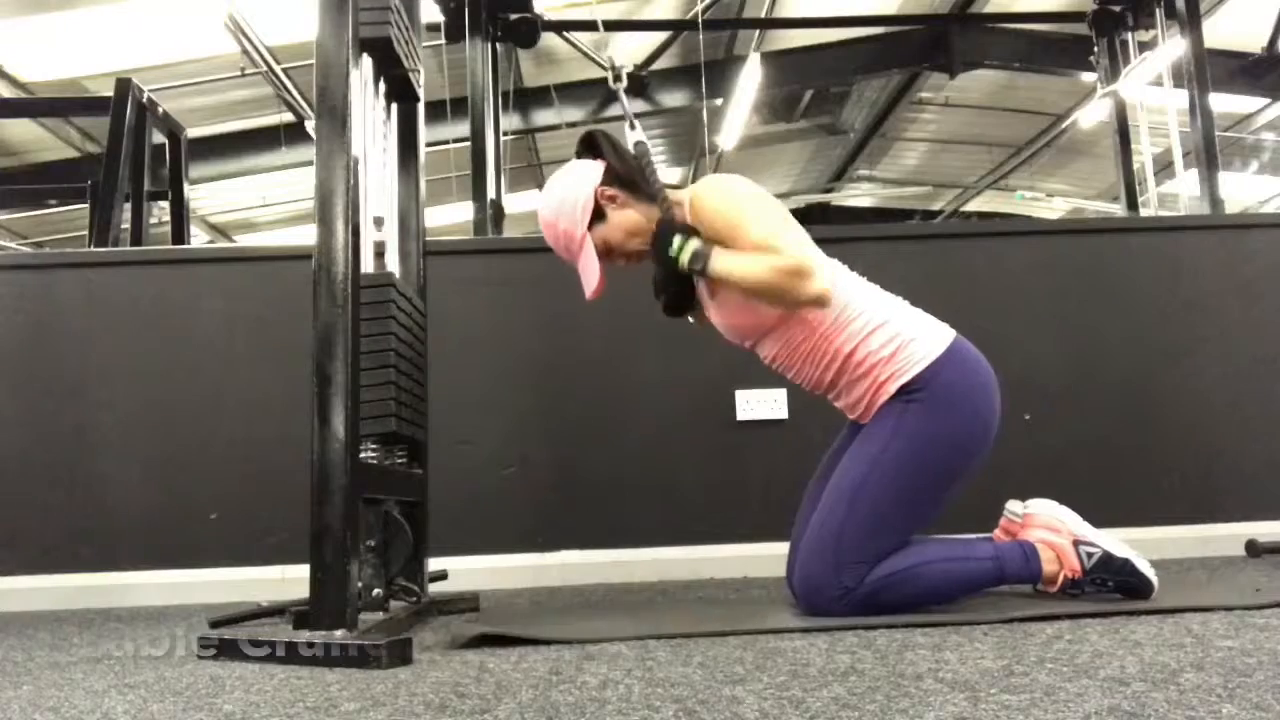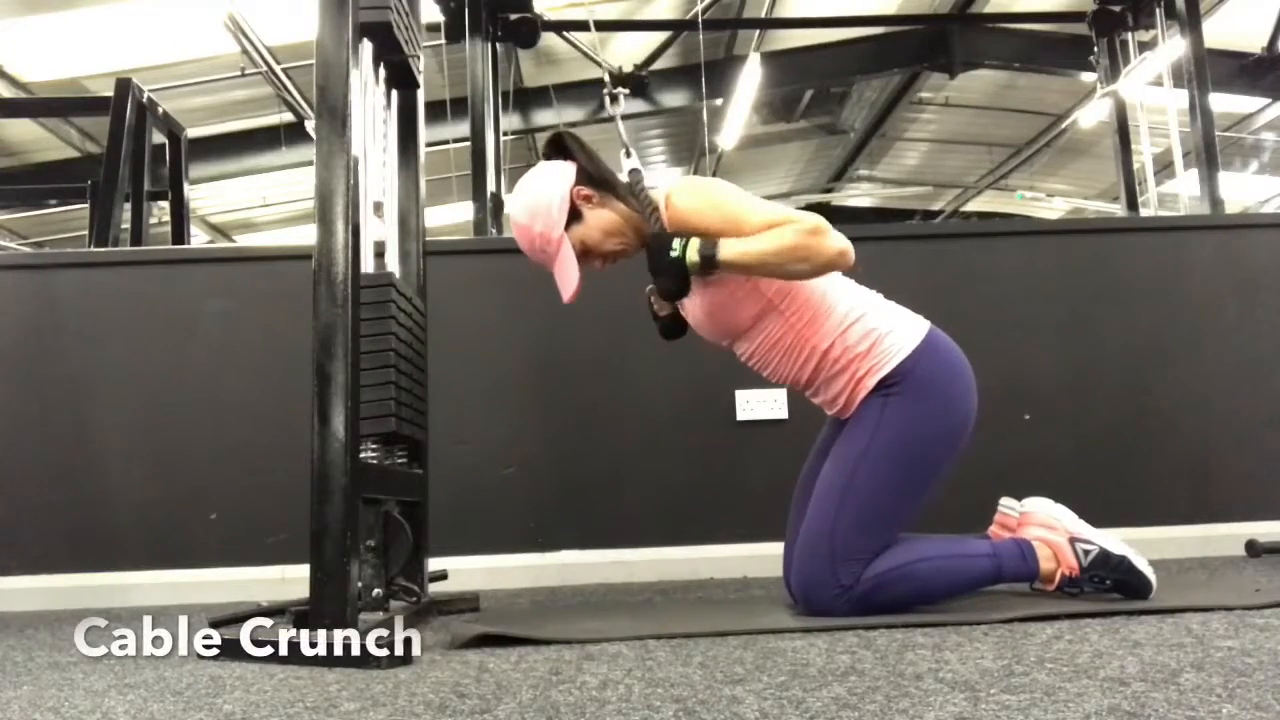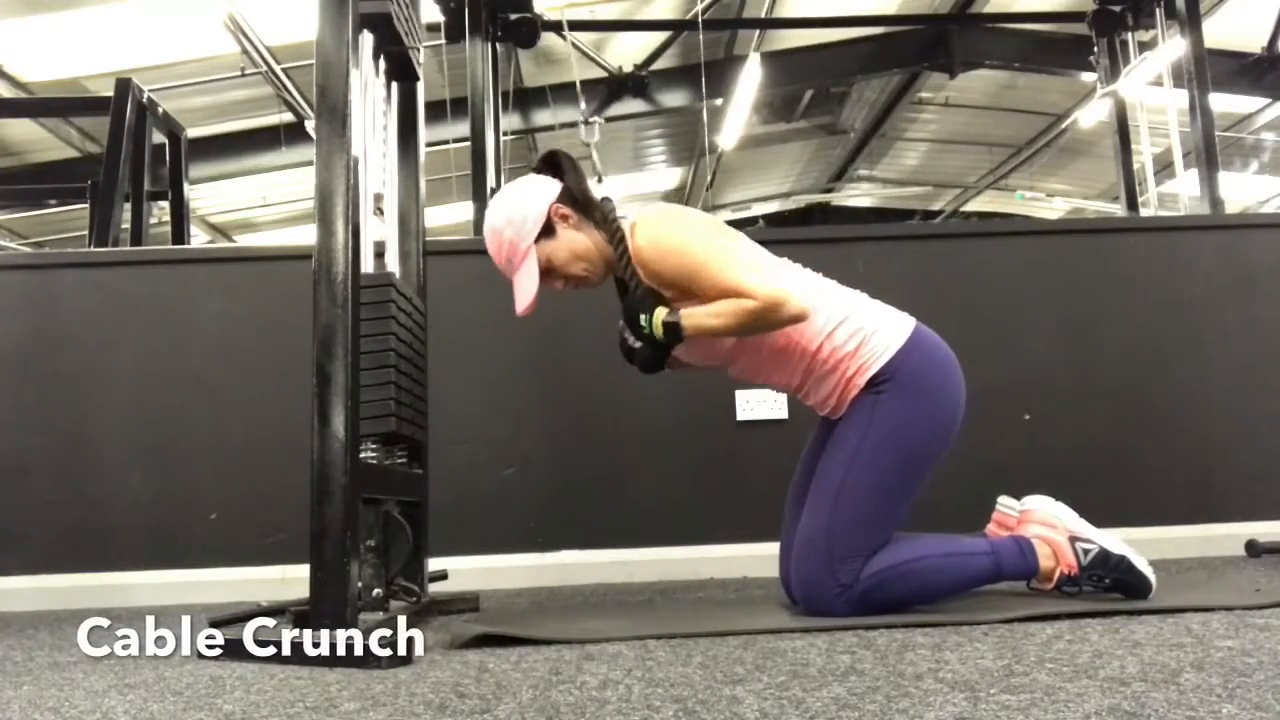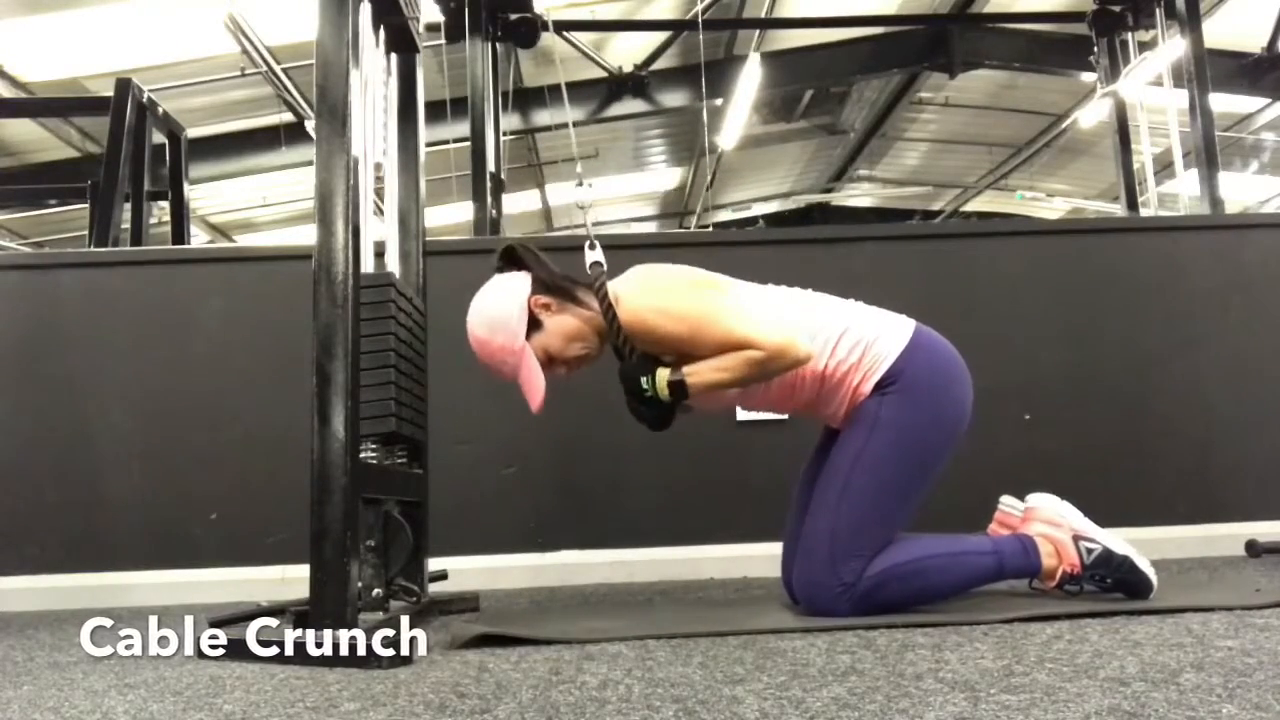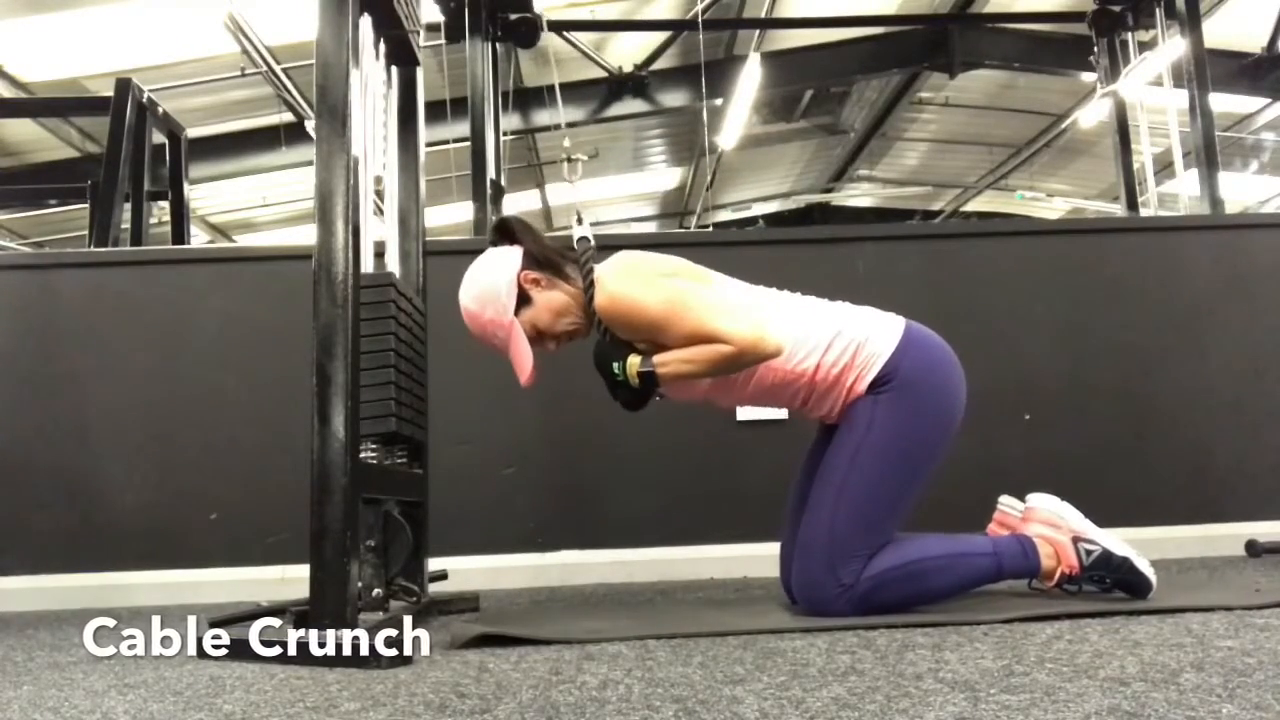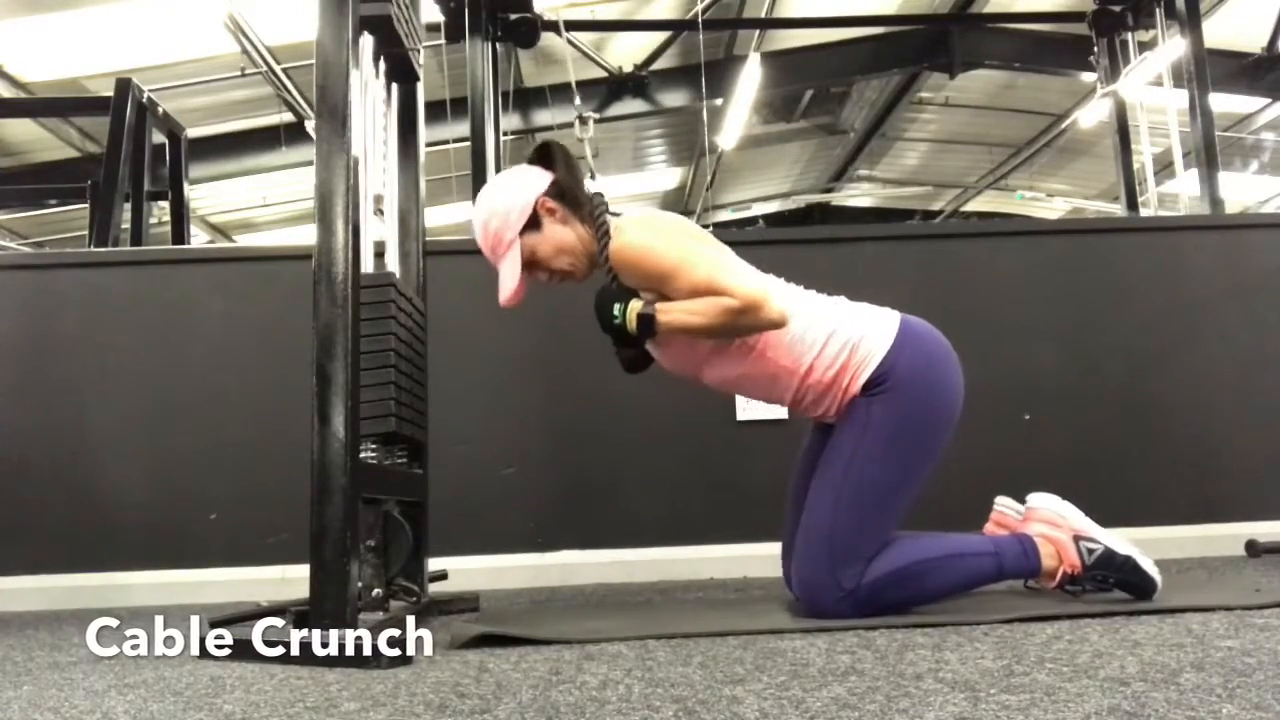
dt=0.7s
person 1, frame 1
left shoulder: (712, 201)
right shoulder: (691, 240)
left elbow: (811, 284)
left wrist: (697, 260)
right wrist: (692, 302)
left hip: (937, 389)
right hip: (900, 397)
left knee: (827, 587)
right knee: (811, 575)
left ankle: (1053, 558)
right ankle: (1017, 535)
person 1, frame 2
left shoulder: (686, 205)
right shoulder: (670, 246)
left elbow: (829, 246)
left wrist: (705, 254)
right wrist: (678, 311)
left hip: (912, 380)
right hip: (876, 391)
left knee: (826, 587)
right knee: (810, 574)
left ankle: (1052, 555)
right ankle: (1012, 532)
person 1, frame 3
left shoulder: (653, 240)
right shoulder: (642, 269)
left elbow: (784, 302)
left wrist: (670, 324)
right wrist: (665, 351)
left hip: (905, 378)
right hip: (873, 386)
left knee: (825, 585)
right knee: (805, 576)
left ankle: (1051, 552)
right ankle: (1014, 530)
person 1, frame 4
left shoulder: (640, 306)
right shoulder: (636, 315)
left elbow: (786, 345)
left wrist: (673, 384)
right wrist: (667, 392)
left hip: (912, 378)
right hip: (880, 389)
left knee: (829, 587)
right knee: (807, 578)
left ankle: (1053, 550)
right ankle: (1016, 529)
person 1, frame 5
left shoulder: (620, 293)
right shoulder: (626, 292)
left elbow: (756, 340)
left wrist: (645, 370)
right wrist: (646, 375)
left hip: (906, 376)
right hip: (875, 385)
left knee: (828, 588)
right knee: (805, 578)
left ankle: (1051, 552)
right ankle: (1016, 529)
person 1, frame 6
left shoulder: (633, 243)
right shoulder: (627, 267)
left elbow: (765, 308)
left wrist: (643, 317)
right wrist: (643, 345)
left hip: (900, 374)
right hip: (870, 382)
left knee: (827, 590)
right knee: (813, 573)
left ankle: (1053, 551)
right ankle: (1009, 530)
